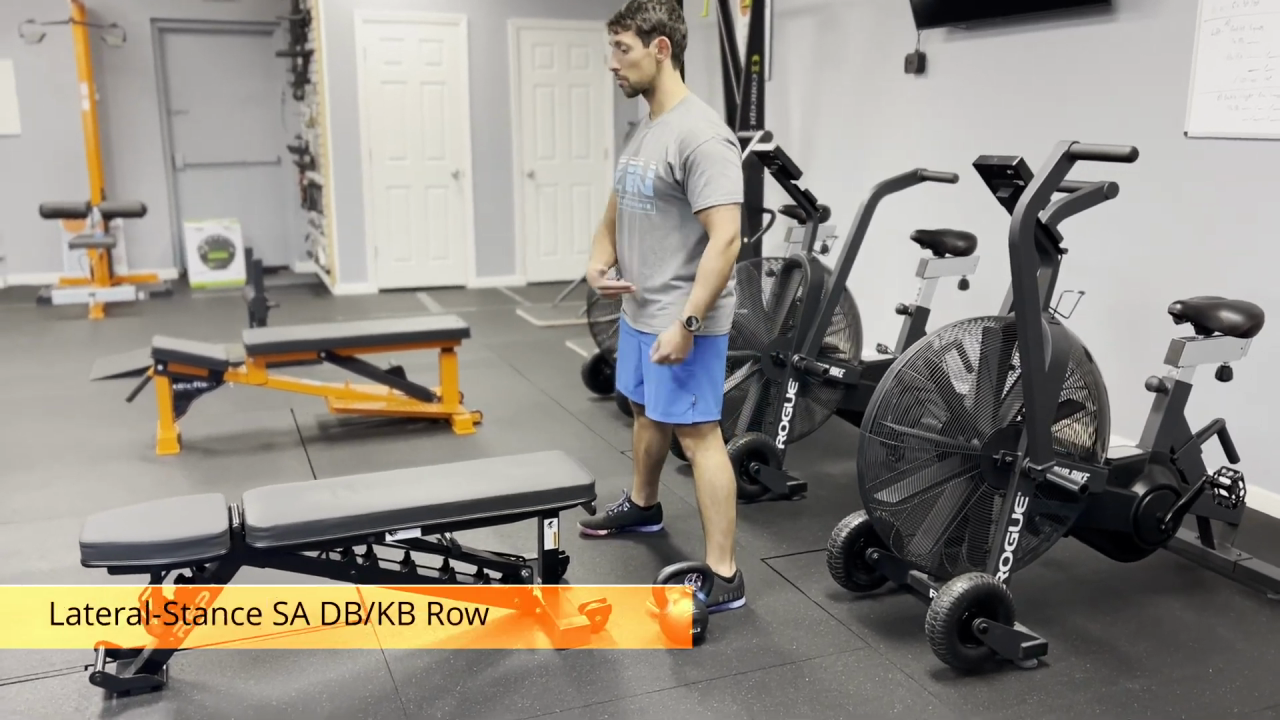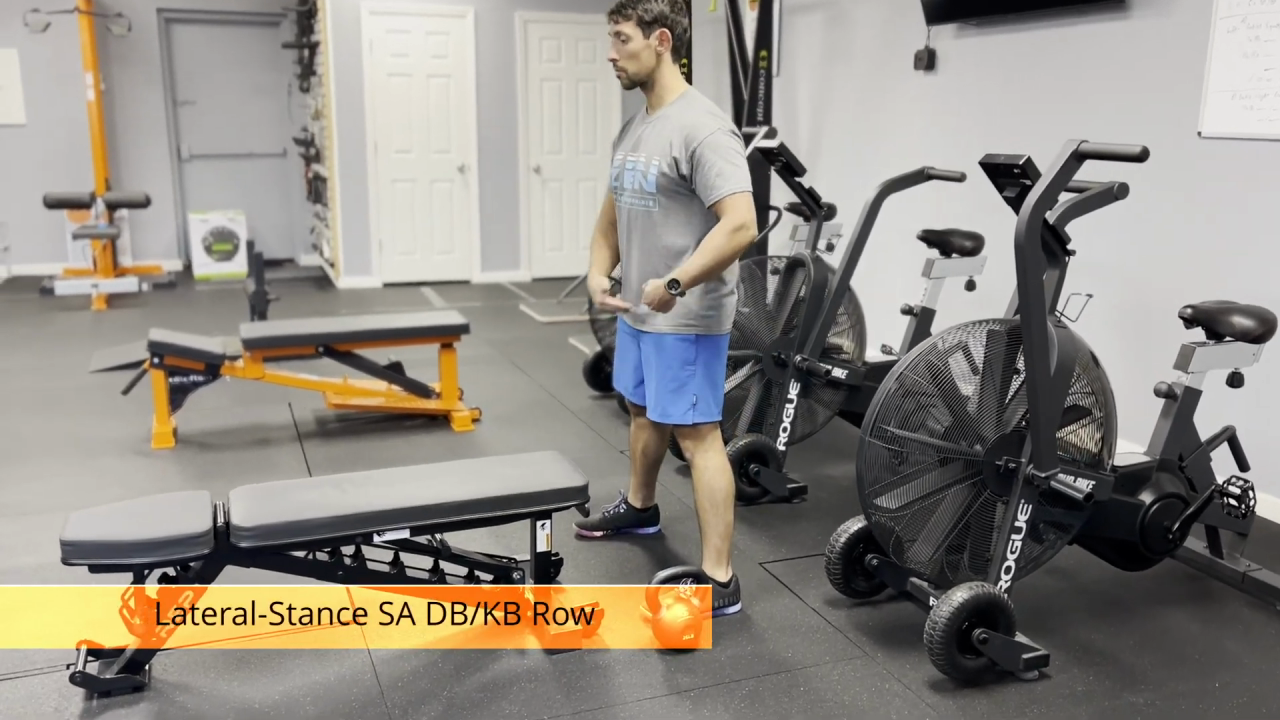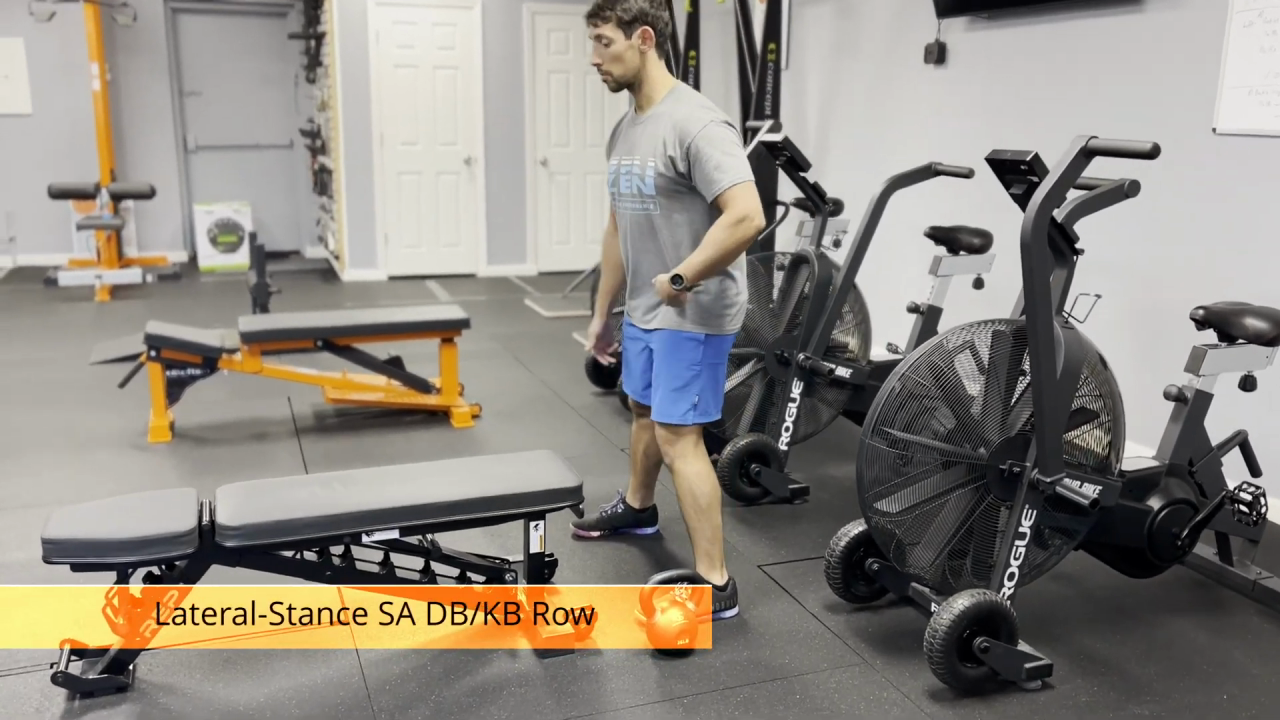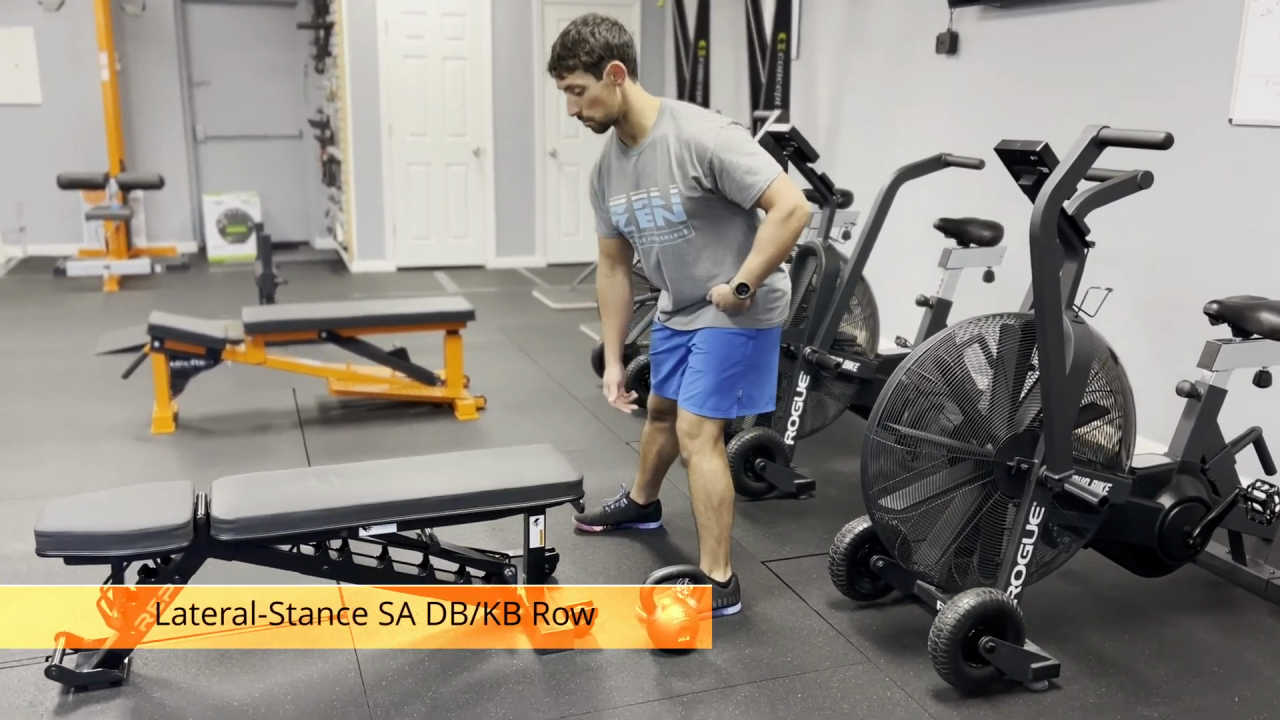
dt=0.5s
person 1, frame 1
left shoulder: (701, 135)
right shoulder: (641, 132)
left elbow: (726, 238)
right elbow: (616, 216)
left wrist: (686, 323)
right wrist: (599, 264)
left hip: (680, 321)
right hip: (640, 311)
left knee: (698, 435)
right knee: (646, 411)
left ankle: (722, 576)
right ankle: (642, 505)
person 1, frame 2
left shoulder: (702, 128)
right shoulder: (632, 128)
left elbow: (741, 225)
right elbow: (611, 215)
left wrist: (673, 284)
right wrist: (598, 272)
left hip: (687, 317)
right hip: (638, 308)
left knee: (696, 436)
right knee: (643, 410)
left ankle: (718, 580)
right ankle: (639, 506)
person 1, frame 3
left shoulder: (695, 123)
right shoulder: (623, 131)
left elbow: (746, 217)
left wrist: (680, 279)
right wrist: (601, 313)
left hip: (694, 313)
right hip: (645, 308)
left knee: (676, 437)
right knee: (644, 410)
left ankle: (715, 585)
right ankle: (637, 506)
person 1, frame 4
left shoulder: (702, 136)
right shoulder: (608, 167)
left elbow: (791, 207)
right elbow: (613, 265)
left wrist: (741, 286)
right wrist: (612, 360)
left hip: (736, 312)
right hip: (679, 309)
left knee: (697, 434)
right knee: (661, 410)
left ankle: (718, 582)
right ankle: (641, 502)
